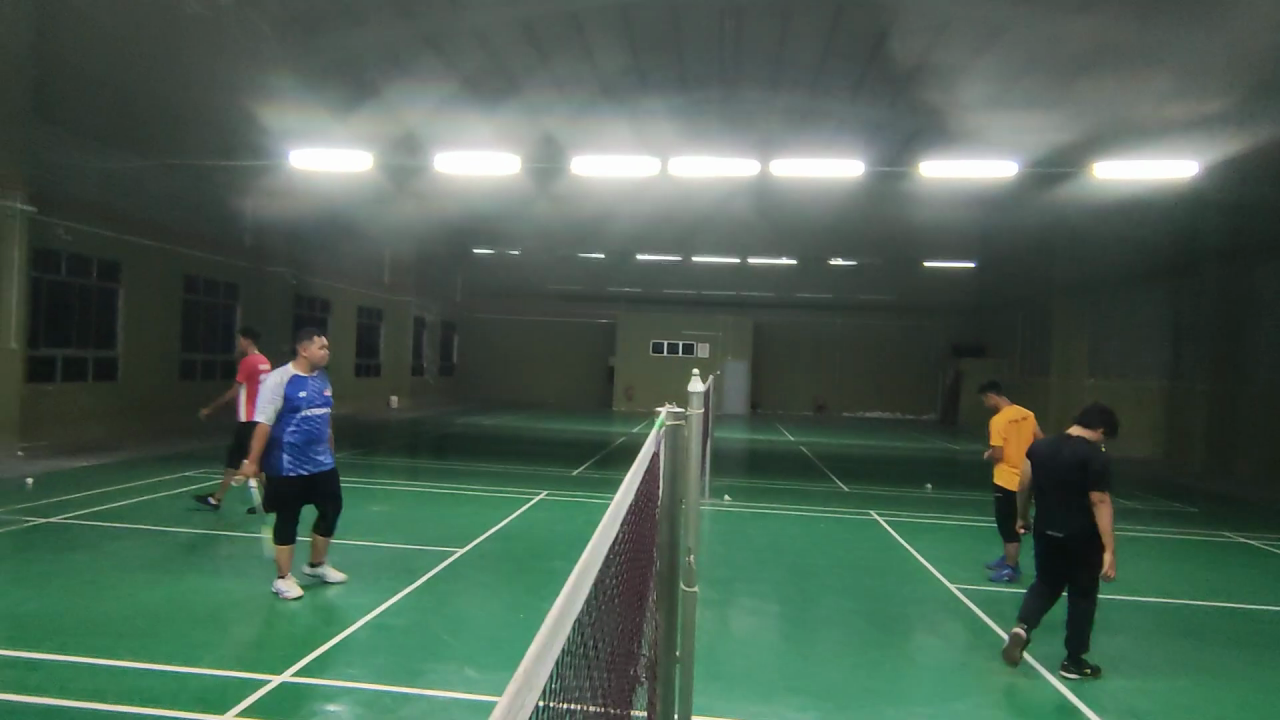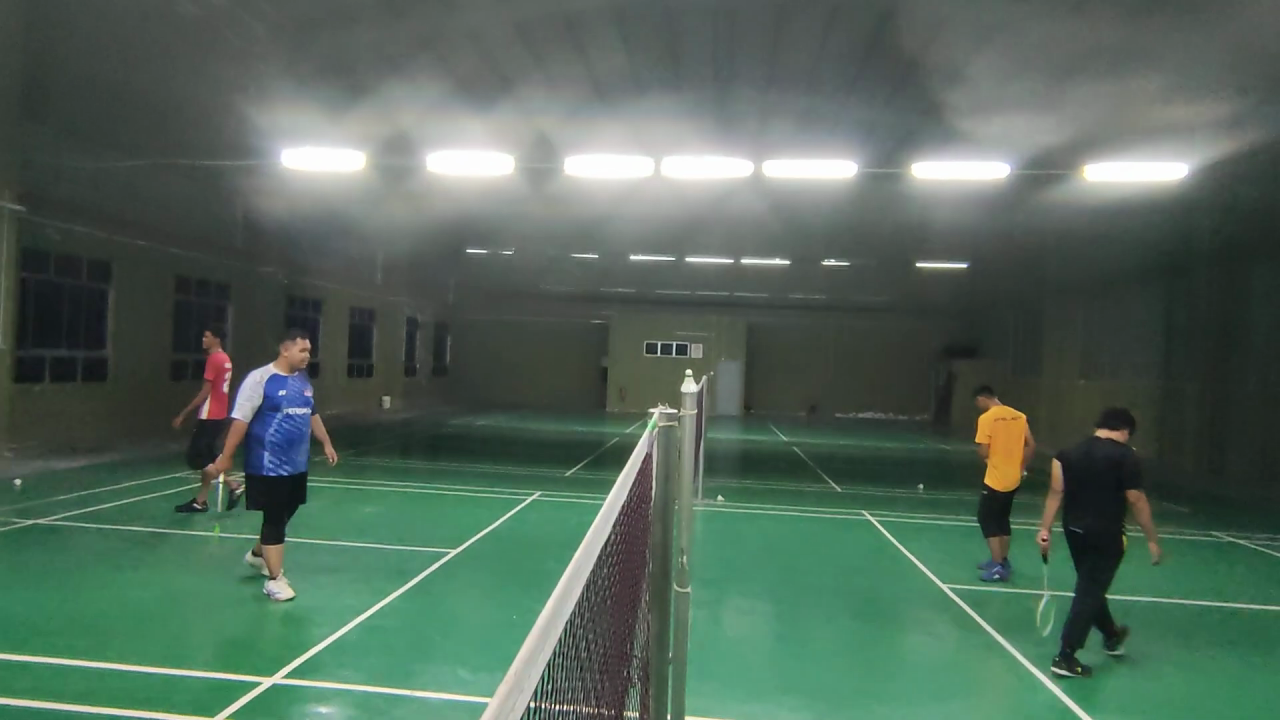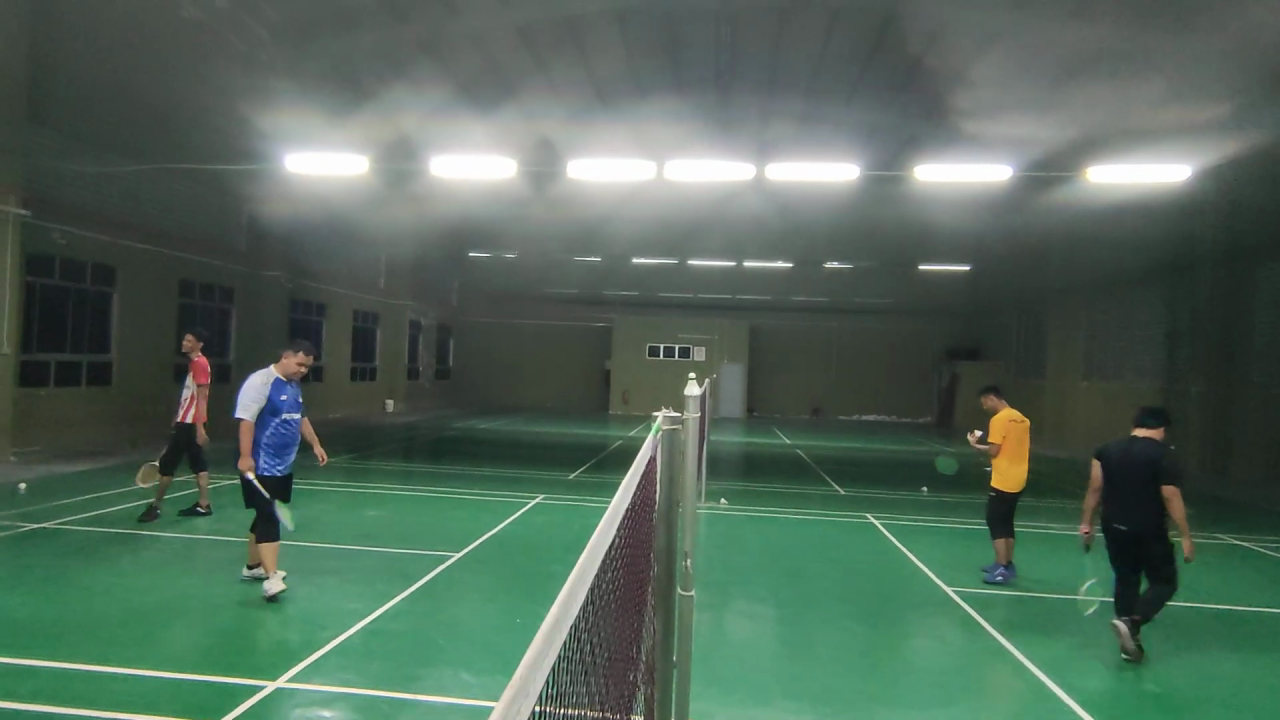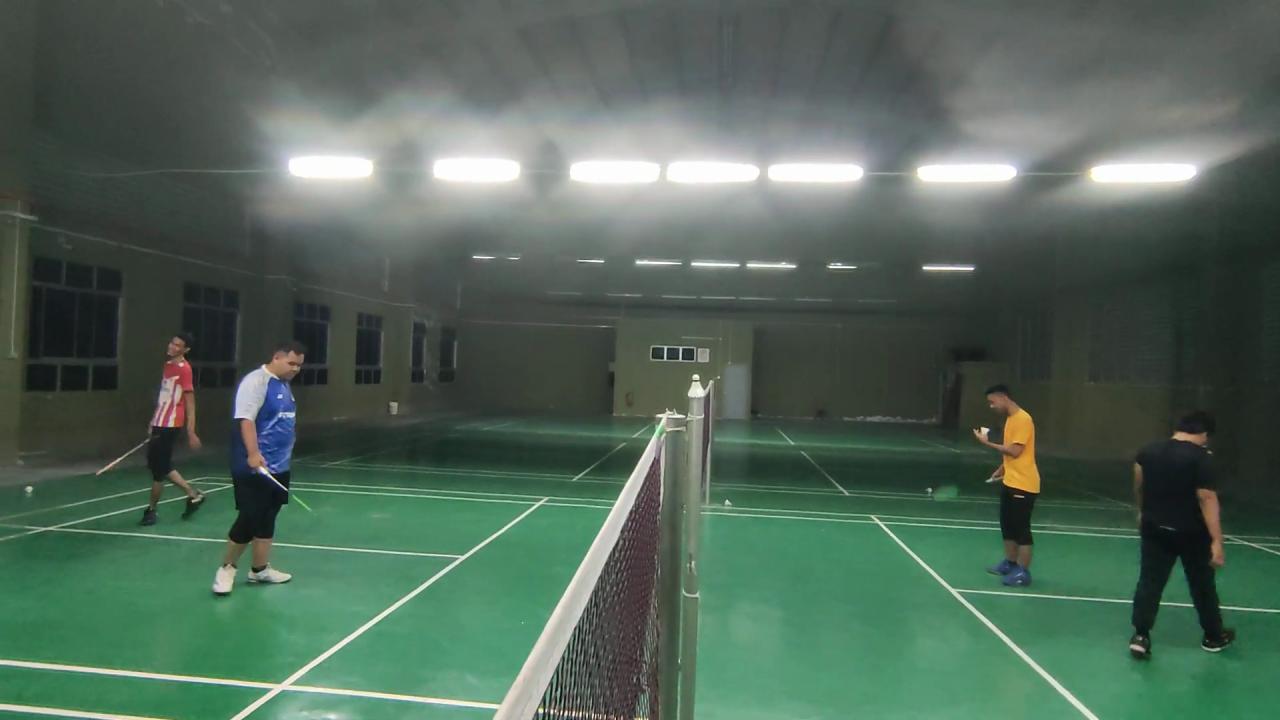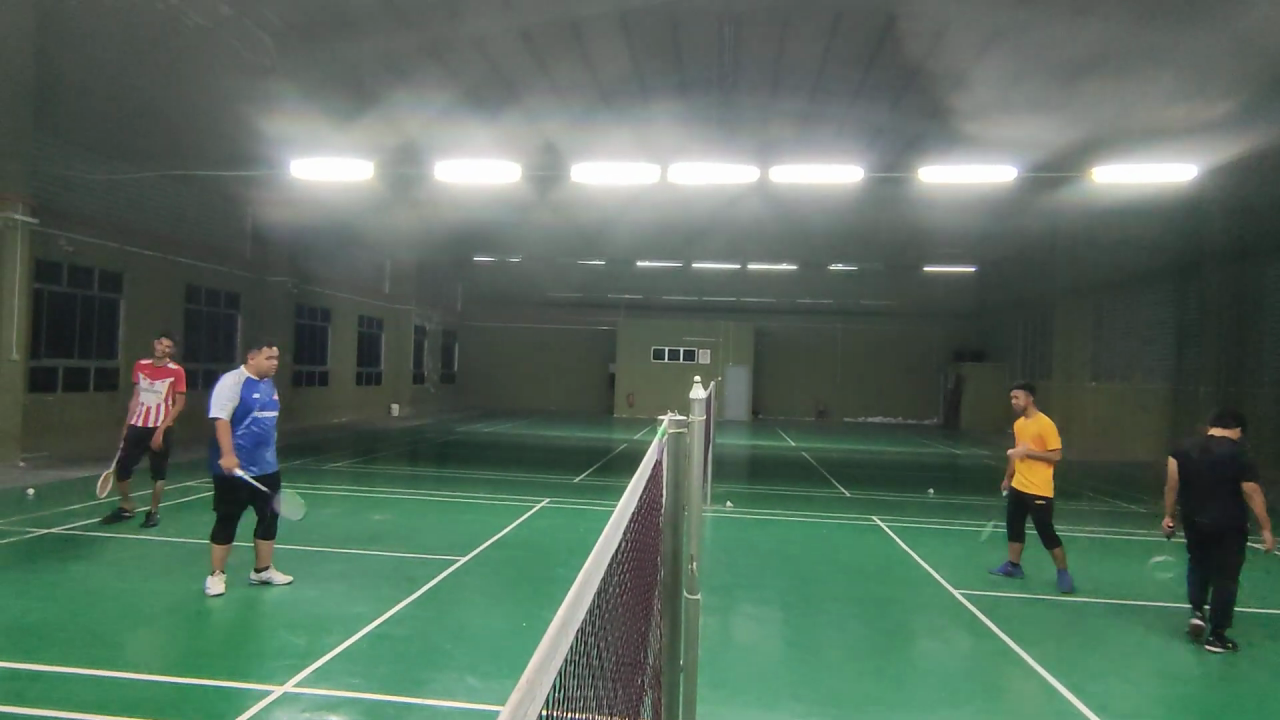
dt=0.3s
person 1, frame 1
left shoulder: (322, 378)
right shoulder: (279, 380)
right elbow: (264, 423)
left wrist: (330, 447)
right wrist: (253, 461)
left hip: (322, 464)
right hip: (288, 467)
left knee: (332, 509)
right knee: (287, 520)
left ankle: (317, 564)
right ankle: (284, 578)
person 1, frame 2
left shoulder: (303, 379)
right shoulder: (260, 379)
left elbow: (311, 415)
right elbow: (241, 419)
left wrist: (326, 444)
right wrist: (226, 456)
left hip: (297, 464)
right hip: (268, 466)
left knee: (284, 514)
right knee: (274, 519)
left ankle: (258, 553)
right ankle: (275, 579)
person 1, frame 3
left shoulder: (293, 385)
right shoulder: (261, 381)
left elbow: (300, 419)
right elbow: (246, 419)
left wrist: (316, 445)
right wrist: (245, 456)
left hip: (282, 465)
right hip: (260, 466)
left knee: (269, 517)
right knee: (269, 517)
left ankle: (254, 566)
right ankle: (270, 578)
person 1, frame 4
left shoulder: (284, 384)
right shoulder: (256, 382)
right elbow: (245, 419)
right wrist: (253, 454)
left hip: (278, 465)
right hip: (254, 466)
left knee: (268, 517)
right knee: (250, 517)
left ankle: (260, 569)
right ankle: (227, 568)
person 1, frame 5
left shoulder: (268, 384)
right shoulder: (233, 381)
right elbow: (220, 418)
right wrist: (227, 454)
left hip: (267, 465)
right hip: (235, 468)
left knee: (271, 516)
right knee: (227, 520)
left ankle: (262, 570)
right ankle: (216, 574)
person 2, frame 1
left shoulder: (1040, 448)
right shoulder: (1095, 456)
left elbow: (1025, 488)
right elbow: (1100, 503)
left wrist: (1022, 517)
right wrist: (1109, 550)
left hip: (1046, 533)
right hip: (1082, 538)
left knee: (1045, 585)
right knee: (1083, 596)
left ankle: (1022, 628)
right ankle: (1073, 660)
person 2, frame 2
left shoulder: (1069, 453)
right shoulder: (1125, 456)
left elbow: (1056, 492)
right elbow: (1136, 500)
left wrist: (1045, 528)
right wrist: (1152, 540)
left hip: (1075, 530)
right hip: (1106, 535)
left knee: (1091, 585)
right knee: (1089, 593)
left ankle: (1111, 636)
right ankle: (1065, 657)
person 2, frame 3
left shoulder: (1107, 451)
right shoulder: (1162, 454)
left elbow: (1095, 489)
right elbow: (1171, 497)
left wrist: (1087, 522)
right wrist: (1186, 536)
left hip: (1115, 529)
right hip: (1149, 532)
left knee: (1126, 584)
right knee: (1164, 583)
left ankle: (1132, 642)
right ankle: (1129, 622)
person 2, frame 4
left shoulder: (1148, 453)
right shoulder: (1200, 458)
left elbow: (1139, 488)
right elbow: (1207, 500)
left wrist: (1144, 513)
right wrist: (1217, 541)
left hip: (1155, 529)
right hip: (1192, 532)
left knee: (1150, 581)
right knee: (1202, 584)
left ankle: (1141, 635)
right ankle: (1213, 636)
person 2, frame 5
left shoulder: (1183, 450)
right shoulder: (1239, 454)
left elbow: (1172, 486)
right elbow: (1252, 493)
left wrist: (1168, 516)
right wrist: (1266, 528)
left hip: (1195, 522)
right hip: (1229, 525)
left knee: (1198, 568)
right knee: (1225, 578)
left ankle: (1197, 613)
right ankle: (1216, 636)
person 3, frame 1
left shoulder: (998, 420)
right shoulder: (1027, 415)
left elbow: (997, 455)
right elbow: (1040, 441)
left wrist: (988, 456)
left hip: (1006, 480)
right hip: (1021, 478)
left knee: (1007, 524)
right knee: (1008, 522)
left ankle: (1011, 569)
right ankle: (1009, 559)
person 3, frame 2
left shoulder: (986, 418)
right shoulder: (1019, 416)
left elbow: (983, 452)
right elbow: (1030, 445)
left wrist: (988, 454)
right wrist: (1022, 467)
left hip: (996, 479)
right hip: (1013, 478)
left knee: (986, 519)
right knee: (1002, 520)
left ankle: (999, 567)
right ankle: (1002, 561)
person 3, frame 3
left shoulder: (999, 420)
right shoulder: (1021, 418)
left elbow: (994, 451)
left wrist: (976, 445)
left hip: (1004, 482)
right hip: (1016, 479)
left knee: (995, 522)
right knee: (1005, 522)
left ankle: (1002, 569)
right ankle: (1006, 563)
person 3, frame 4
left shoulder: (1021, 420)
right shoulder: (1012, 419)
left elbow: (1015, 451)
left wrist: (988, 442)
right wrist: (1002, 469)
left hip: (1023, 484)
right hip: (1011, 481)
left knee: (1021, 527)
right knee: (1008, 524)
left ankle: (1023, 571)
right ankle: (1011, 563)
person 3, frame 5
left shoulder: (1045, 424)
right shoulder: (1018, 424)
left elbow: (1056, 455)
left wrist: (1027, 453)
right wrist: (1007, 477)
left hip: (1039, 490)
right hip: (1018, 486)
left knee: (1046, 533)
right knee: (1014, 526)
left ankle: (1063, 573)
right ankle: (1013, 565)
person 4, frame 1
left shoulder: (247, 361)
right shoulder: (264, 362)
left elbow: (234, 392)
left wrist: (210, 408)
left hip: (248, 419)
right hip: (256, 418)
right knee: (234, 457)
right ankle: (216, 498)
person 4, frame 2
left shoulder: (214, 359)
right shoulder: (224, 359)
left elbow: (205, 393)
left wrist: (183, 414)
left hip: (209, 417)
right hip: (219, 416)
left knee: (196, 458)
right knee: (206, 457)
left ankle: (233, 487)
right ankle: (201, 501)
person 4, frame 3
left shoulder: (199, 364)
right shoulder: (196, 363)
left elbow: (202, 398)
left wrist: (199, 427)
left hip: (189, 422)
right hip: (186, 421)
left knee: (168, 462)
right knee: (197, 462)
left ankle: (155, 506)
right ankle: (203, 504)
person 4, frame 4
left shoulder: (183, 369)
right shoulder: (168, 366)
left elbow: (189, 402)
left wrist: (191, 433)
right wrist: (153, 423)
left hip: (168, 425)
right hip: (160, 423)
left knee: (158, 467)
right knee: (162, 466)
left ankle: (151, 509)
right ankle: (193, 495)
person 4, frame 5
left shoulder: (176, 372)
right shoulder: (140, 366)
left elbow: (179, 404)
right elbow: (135, 398)
left wrist: (160, 430)
right wrist: (126, 425)
left hip: (159, 428)
right hip: (136, 426)
left knee: (158, 472)
right knee: (122, 467)
left ankle: (153, 512)
right ankle: (126, 508)
